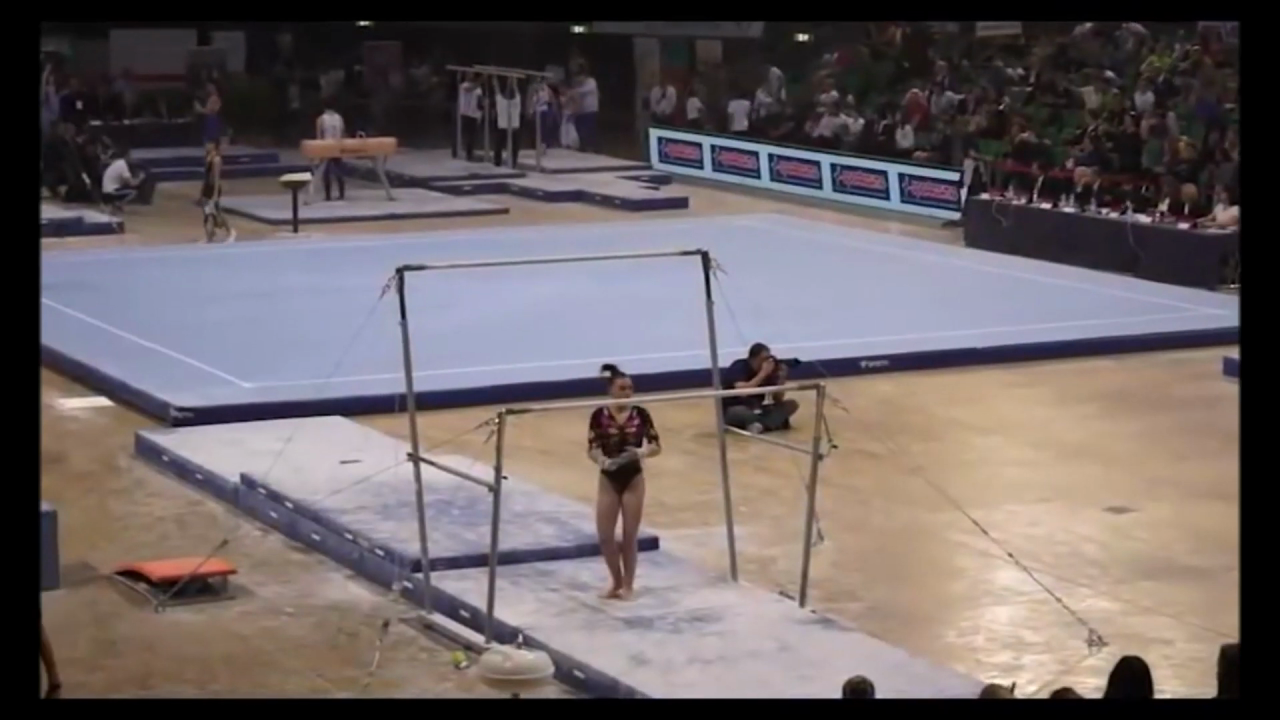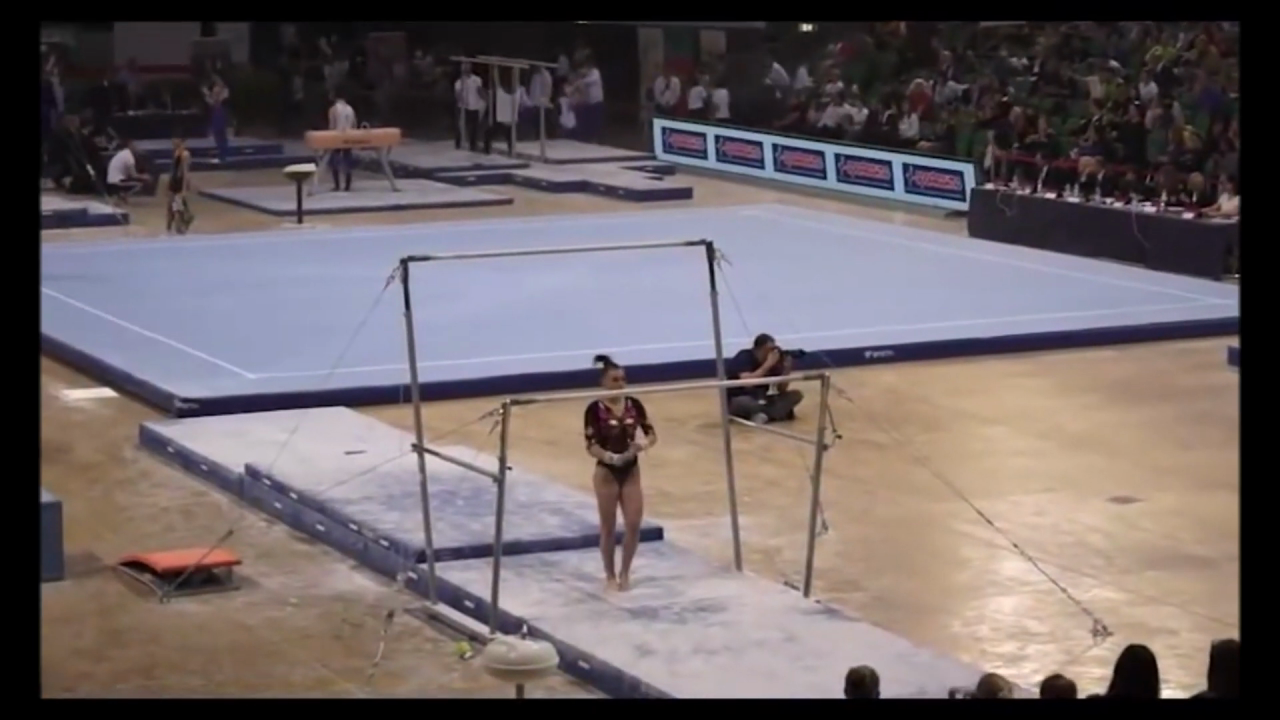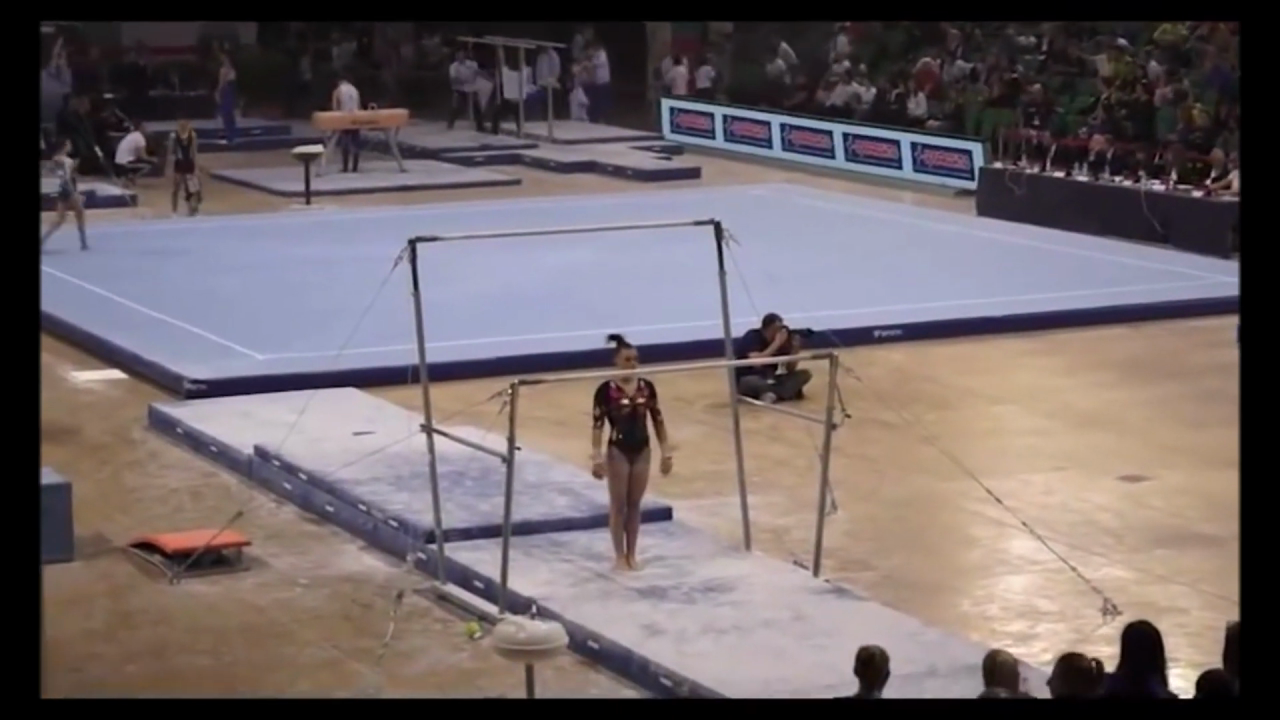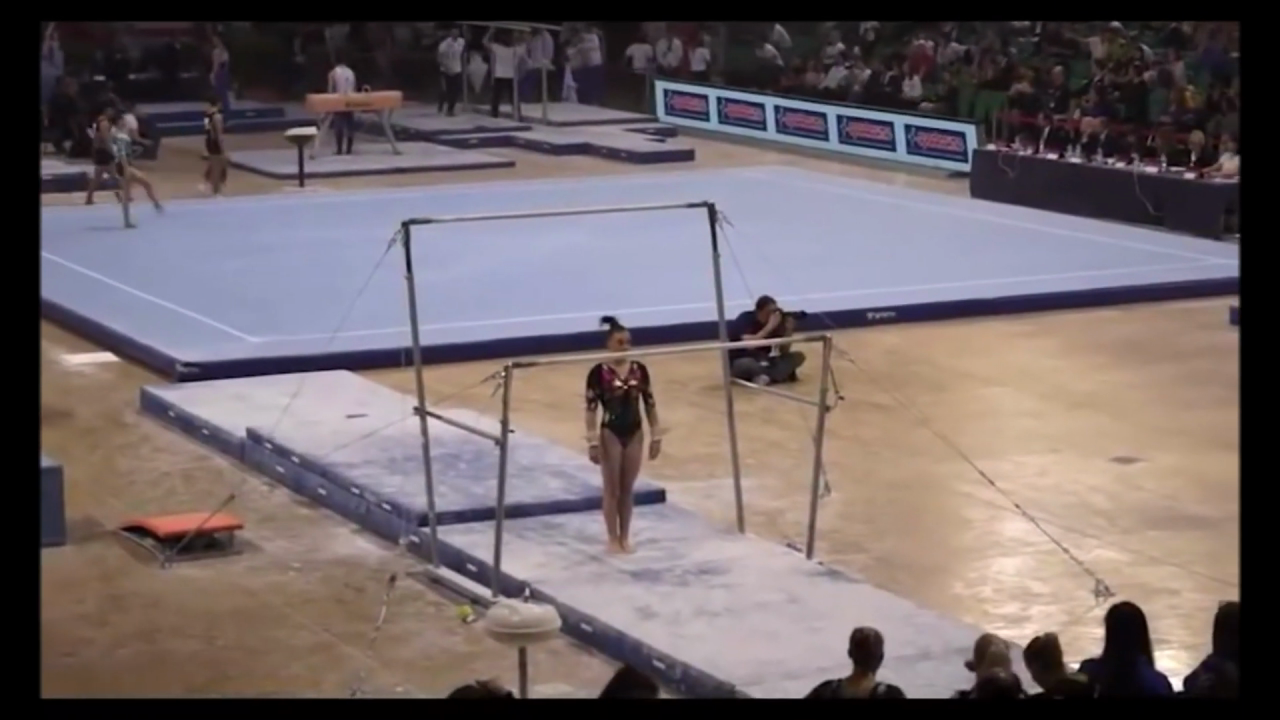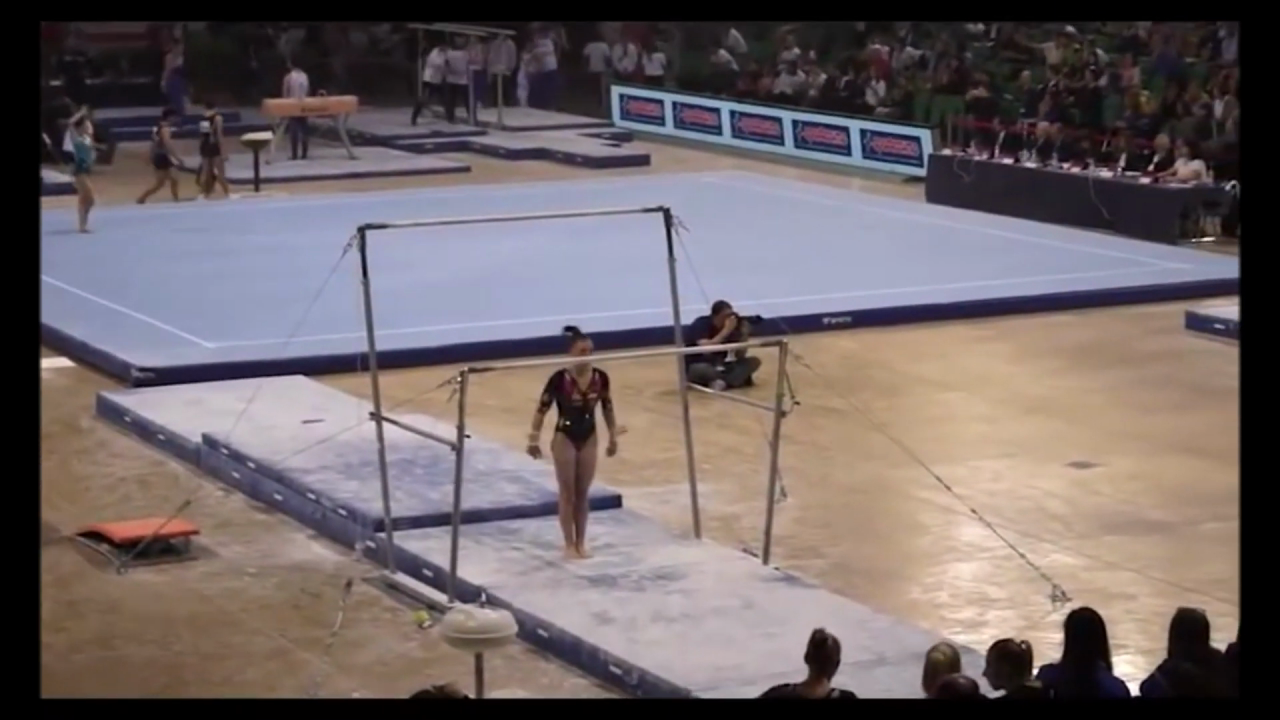
dt=1s
person 1, frame 1
left shoulder: (641, 414)
right shoulder: (599, 416)
left elbow: (656, 446)
right elbow: (592, 449)
left wrist: (640, 452)
right wrist: (603, 461)
left hip: (634, 479)
right hip: (608, 481)
left knee: (630, 537)
right knee: (604, 536)
left ankle: (628, 586)
right ankle: (616, 580)
person 1, frame 2
left shoulder: (635, 405)
right shoulder: (595, 410)
left elbow: (652, 434)
right elbow: (591, 446)
left wrist: (642, 444)
right wrist: (613, 457)
left hip: (631, 471)
right hip: (607, 472)
left knee: (634, 524)
right knee: (608, 527)
left ankle: (625, 573)
right ankle: (610, 576)
person 1, frame 3
left shoulder: (647, 387)
right shoulder: (606, 390)
left elbow: (658, 420)
right elbow: (598, 426)
left wrist: (666, 453)
right wrist: (597, 458)
left hip: (642, 451)
right hip: (618, 452)
left knee: (635, 506)
right knee: (618, 506)
left ankle: (632, 554)
right ankle: (619, 556)
person 1, frame 4
left shoulder: (640, 370)
right shoulder: (599, 372)
left elbow: (650, 404)
right elbow: (591, 409)
left wrist: (656, 436)
right wrist: (593, 442)
left hip: (635, 433)
right hip: (611, 434)
left knee: (628, 489)
right knee: (612, 489)
left ankle: (625, 537)
right ankle: (613, 538)
person 1, frame 5
left shoulder: (601, 377)
right shoulder: (560, 379)
left elbow: (608, 407)
right elbow: (541, 410)
left wrist: (613, 437)
right wrist: (534, 440)
left hip: (589, 439)
right hip: (565, 439)
left knee: (583, 494)
right knee: (567, 494)
left ankle: (581, 542)
right ankle: (569, 544)
